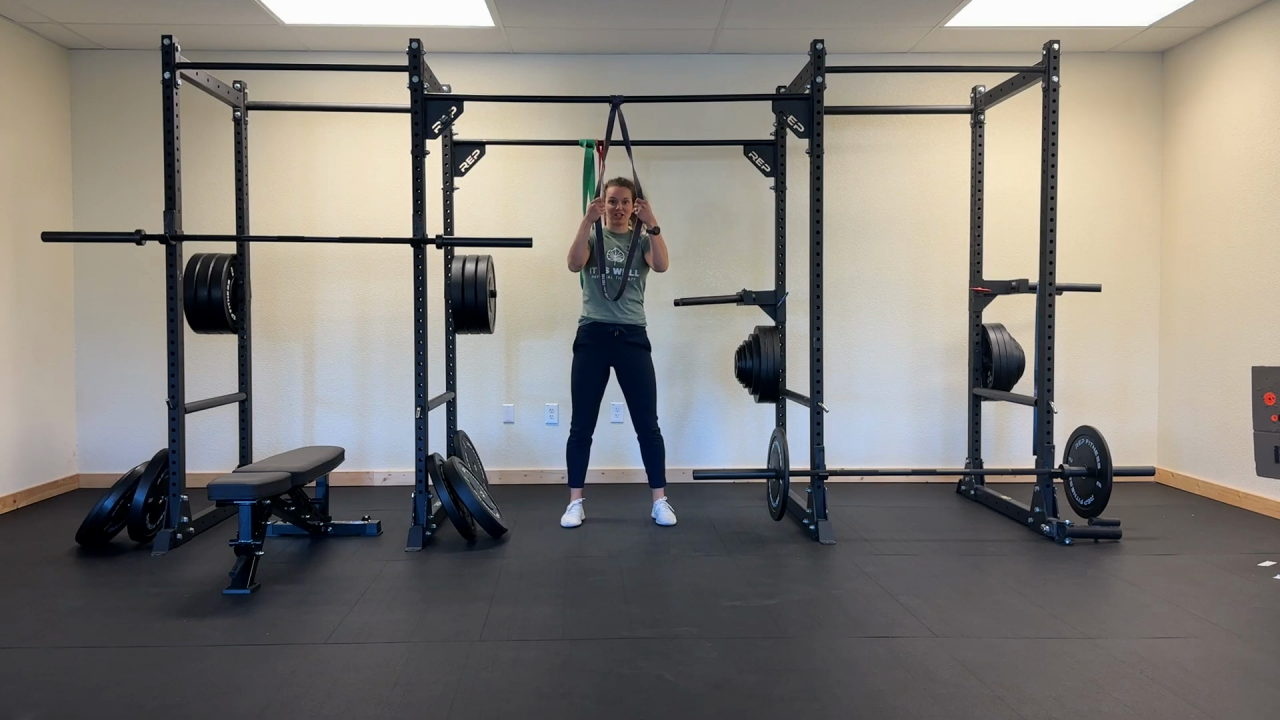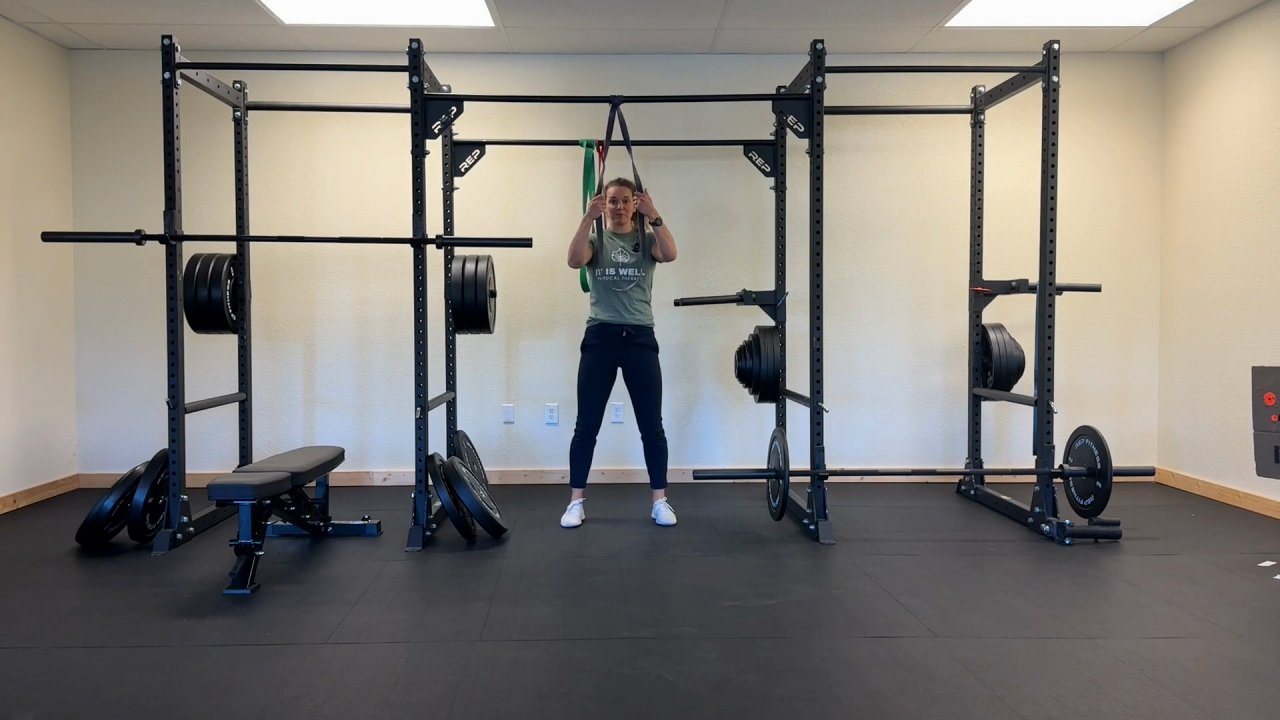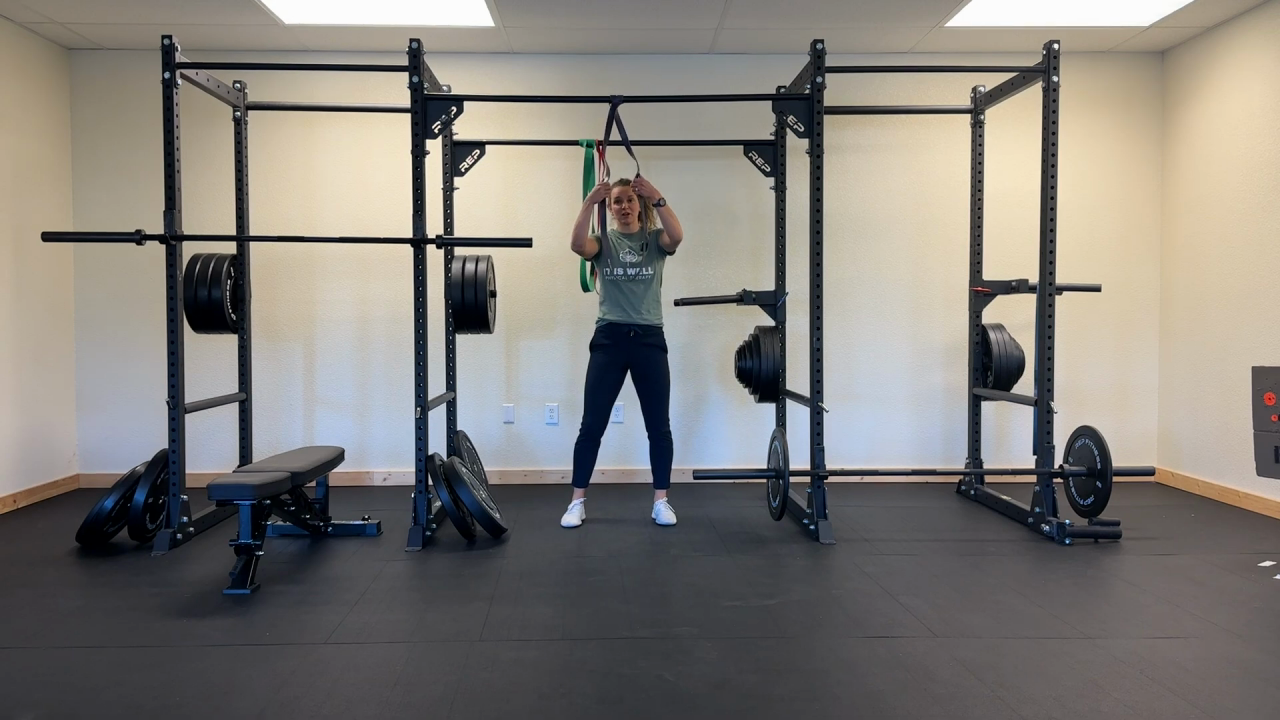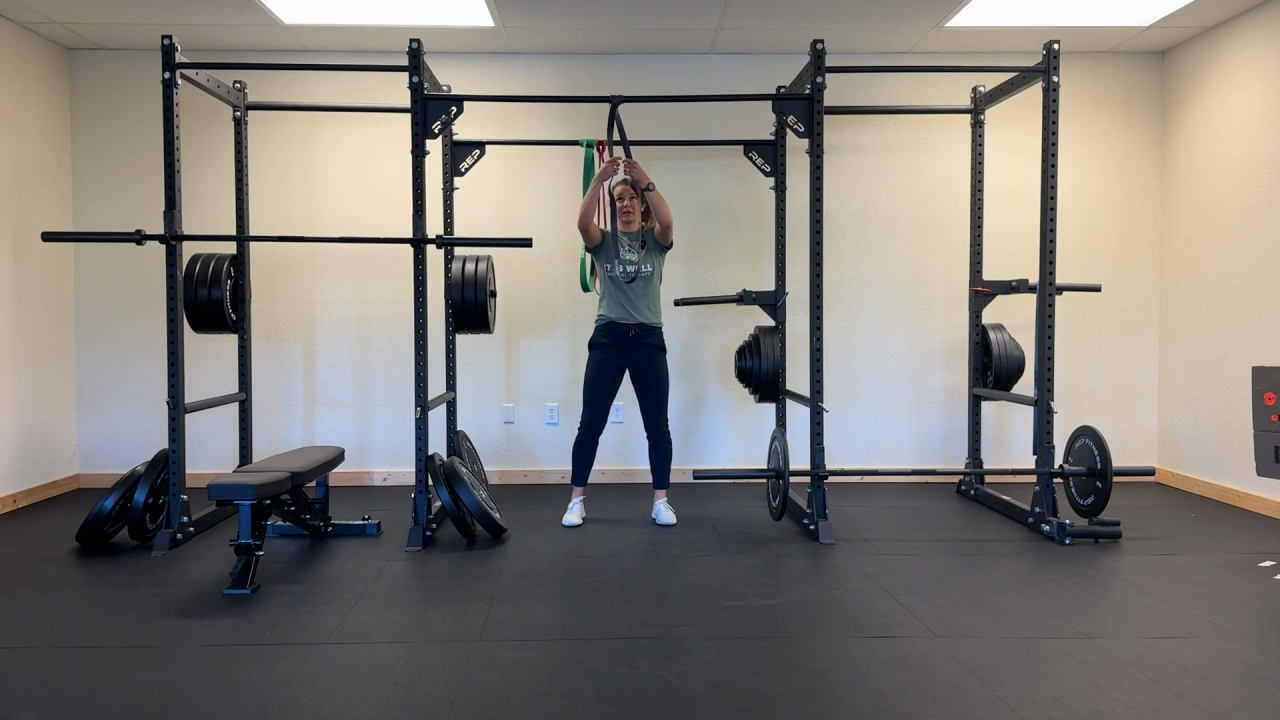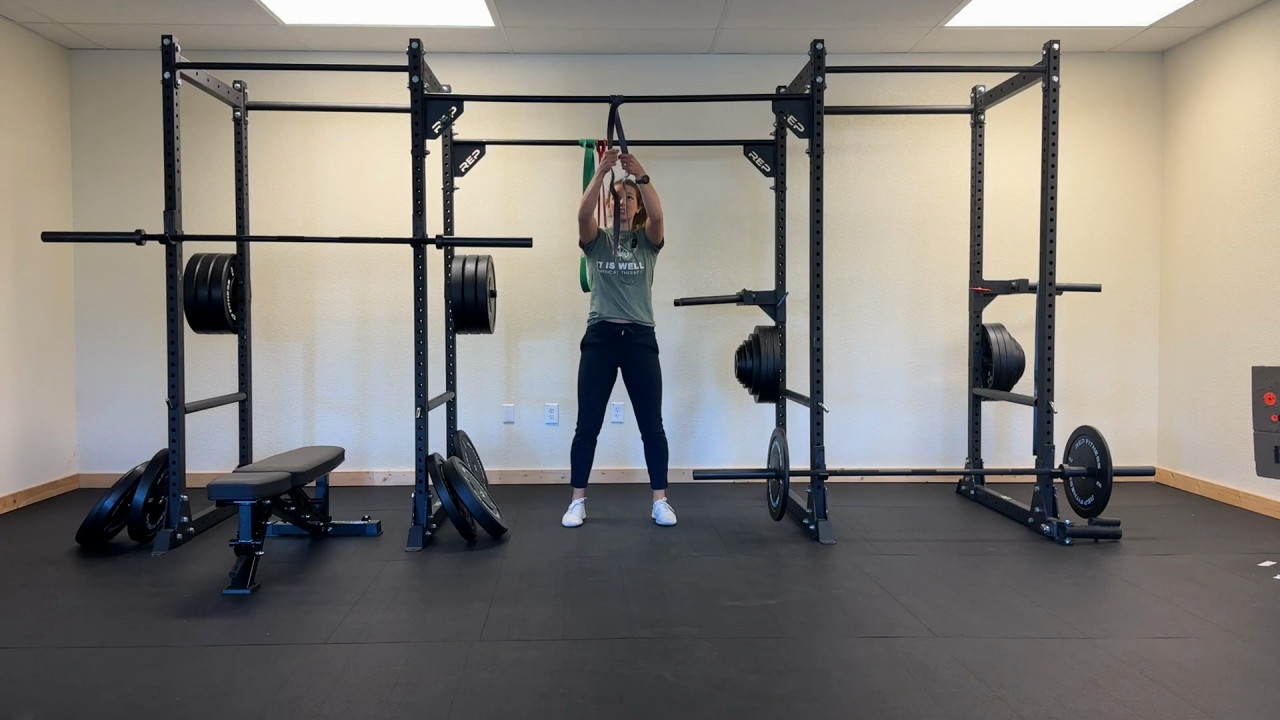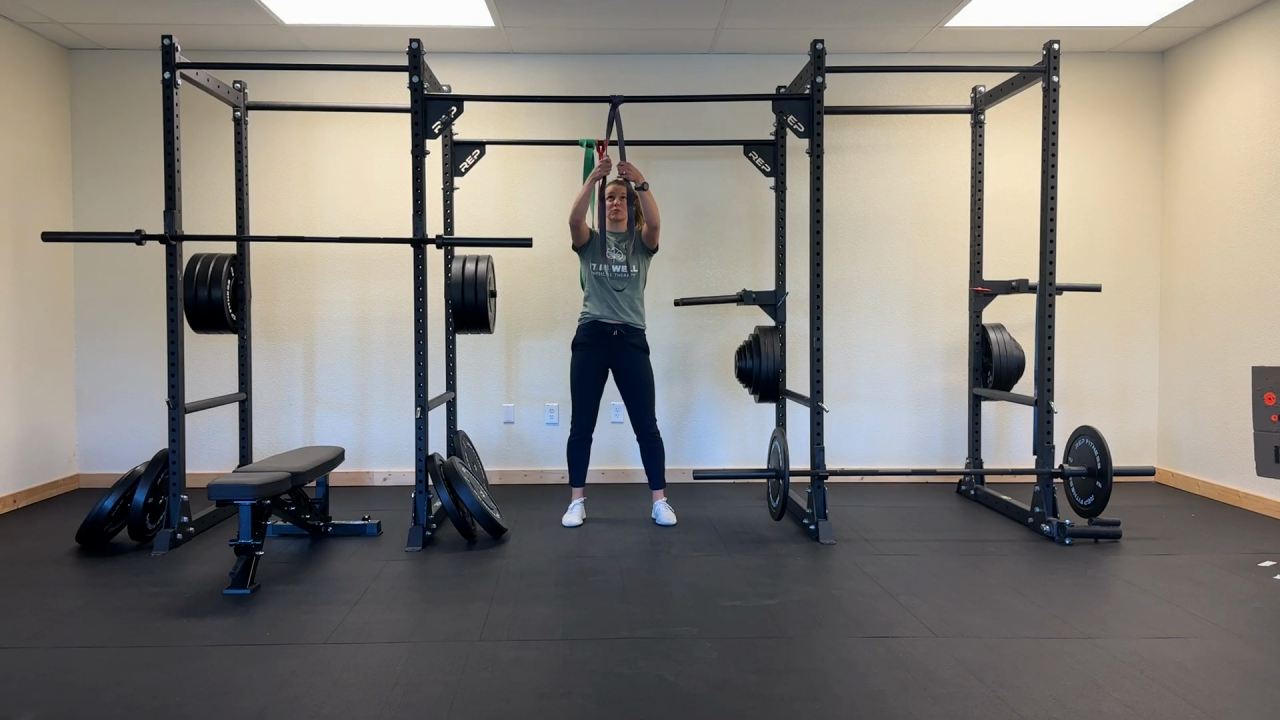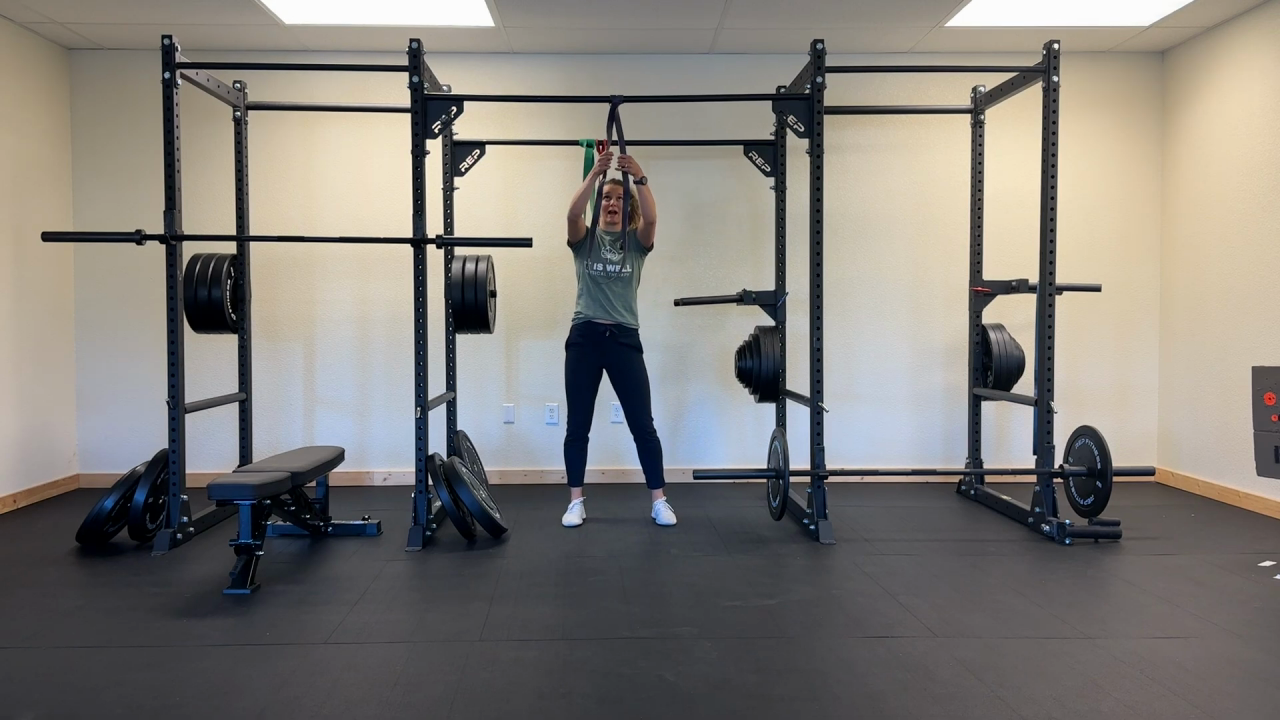
dt=0.2s
person 1, frame 1
left shoulder: (642, 241)
right shoulder: (592, 238)
left elbow: (662, 265)
right elbow: (574, 265)
left wrist: (652, 224)
right wrist: (588, 221)
left hip: (632, 338)
right hip: (592, 337)
left knee: (647, 424)
right knee: (582, 425)
left ankle: (660, 501)
right ankle: (576, 502)
person 1, frame 2
left shoulder: (646, 240)
right shoulder: (596, 241)
left elbow: (670, 253)
right elbow: (574, 261)
left wrist: (654, 216)
right wrist: (588, 218)
left hip: (640, 339)
right hip: (600, 338)
left knee: (651, 425)
right knee: (586, 425)
left ankle: (660, 501)
right ankle: (576, 501)
person 1, frame 3
left shoulder: (656, 240)
right shoulder: (603, 242)
left elbow: (677, 235)
right elbow: (576, 244)
left wrist: (658, 198)
right wrist: (590, 202)
left hip: (649, 339)
right hip: (609, 339)
left knee: (658, 425)
right knee: (592, 425)
left ankle: (661, 500)
right ankle: (577, 502)
person 1, frame 4
left shoulder: (655, 240)
right shoulder: (603, 241)
left elbow: (667, 221)
right elbow: (583, 222)
left wrist: (646, 182)
right wrist: (599, 180)
left hip: (648, 339)
right hip: (608, 338)
left knee: (657, 426)
right knee: (590, 424)
left ankle: (661, 501)
right ankle: (576, 501)
person 1, frame 5
left shoulder: (648, 239)
right shoulder: (596, 239)
left elbow: (658, 216)
right elbow: (583, 215)
left wrist: (641, 175)
right wrist: (601, 172)
left hip: (640, 338)
right hip: (600, 338)
left knee: (652, 426)
right knee: (588, 425)
left ankle: (660, 502)
right ankle: (577, 502)
person 1, frame 6
left shoulder: (641, 242)
right shoulder: (590, 241)
left elbow: (655, 223)
right elbow: (574, 219)
left wrist: (641, 183)
right wrist: (592, 179)
left hip: (631, 340)
right hip: (591, 338)
left knee: (647, 426)
right knee: (581, 425)
left ankle: (659, 501)
right ankle: (577, 501)
person 1, frame 7
left shoulder: (637, 241)
right shoulder: (584, 239)
left elbow: (651, 218)
right elbow: (572, 213)
left wrist: (639, 177)
right wrist: (595, 173)
left hip: (624, 339)
right hip: (584, 338)
left knee: (643, 425)
right knee: (577, 425)
left ankle: (659, 501)
right ankle: (576, 502)
